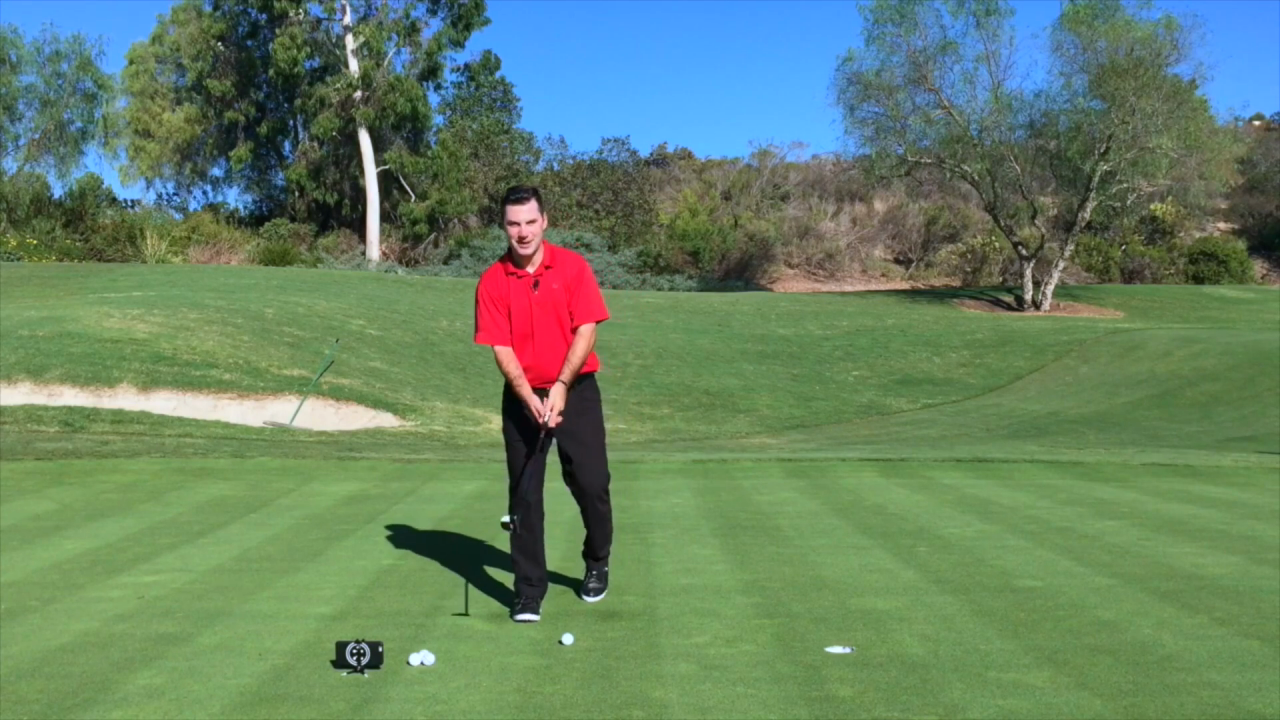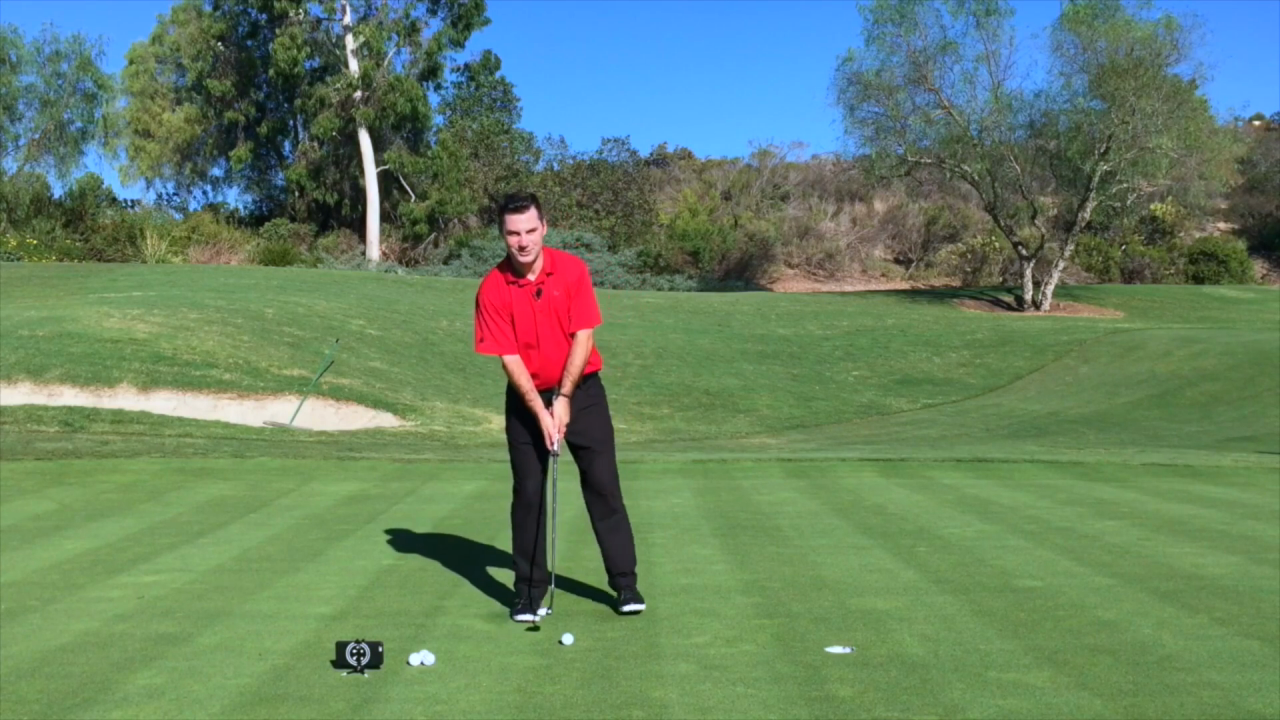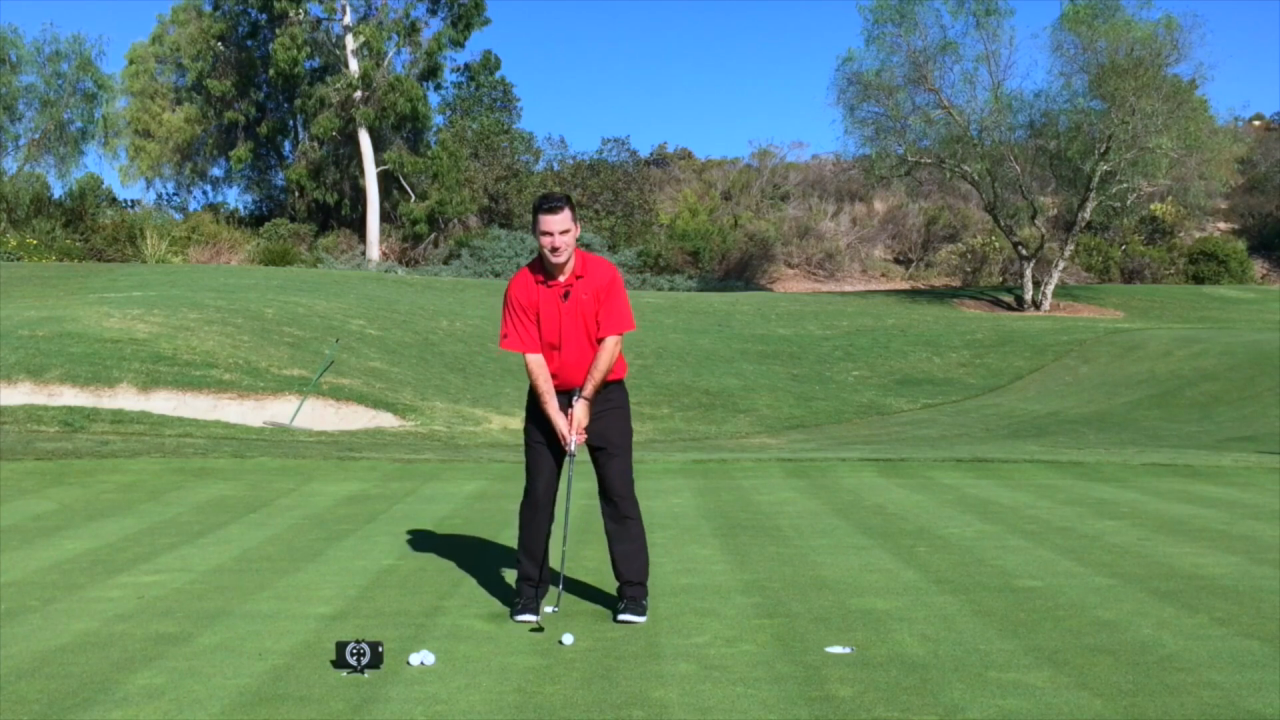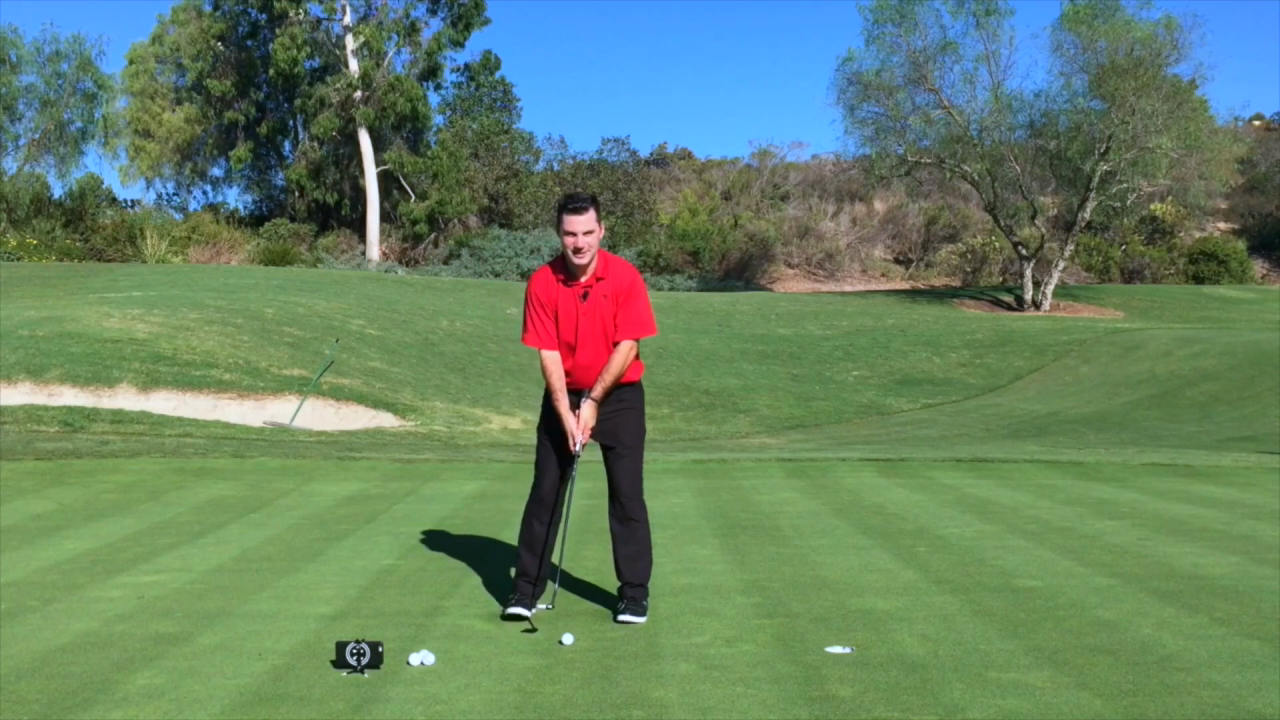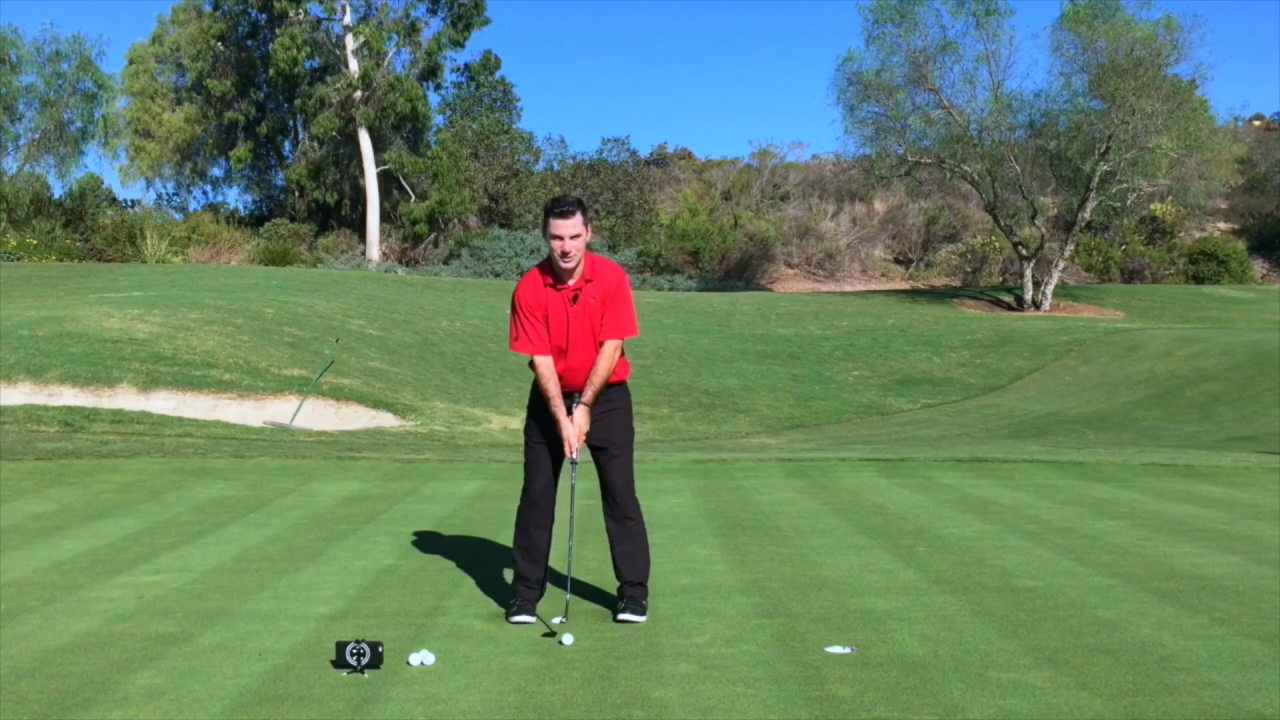
dt=0.3s
person 1, frame 1
left shoulder: (573, 267)
right shoulder: (491, 282)
left elbow: (586, 331)
right elbow: (501, 348)
left wrist: (560, 386)
right wrist: (530, 398)
left hip: (577, 390)
right hip: (522, 397)
left knee: (591, 483)
right knee: (525, 493)
left ankle: (597, 561)
right ankle: (529, 589)
person 1, frame 2
left shoulder: (573, 270)
right shoulder: (491, 289)
left elbow: (584, 336)
right elbow: (509, 357)
left wrist: (564, 398)
right wrist: (540, 412)
left hip: (582, 390)
right hip: (526, 398)
left knee: (603, 485)
right knee: (528, 493)
left ankle: (624, 581)
right ankle: (529, 589)
person 1, frame 3
left shoulder: (605, 275)
right shoulder: (520, 286)
left elbow: (612, 342)
right elbow: (532, 356)
left wrist: (585, 401)
right wrist: (556, 415)
left hip: (605, 395)
right hip: (548, 398)
left knee: (618, 492)
right knee: (538, 495)
left ankle: (633, 591)
right ankle: (530, 589)
person 1, frame 4
left shoulder: (626, 277)
right shoulder: (541, 282)
left elbow: (628, 346)
right elbow: (549, 353)
left wrist: (593, 401)
right wrist: (566, 413)
left hip: (619, 396)
right hip: (563, 396)
left knee: (627, 493)
right knee: (545, 491)
left ankle: (634, 591)
right ankle: (526, 586)
person 1, frame 5
left shoulder: (612, 278)
right shoulder: (528, 288)
left elbow: (612, 346)
right elbow: (540, 359)
left wrist: (584, 406)
right wrist: (562, 418)
left hip: (607, 396)
right hip: (549, 399)
left knee: (620, 493)
right knee: (536, 495)
left ankle: (633, 590)
right ankle: (526, 591)
